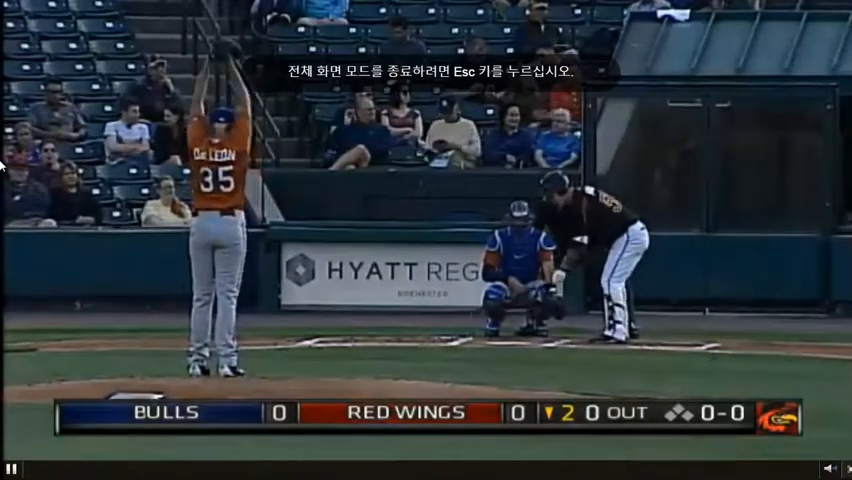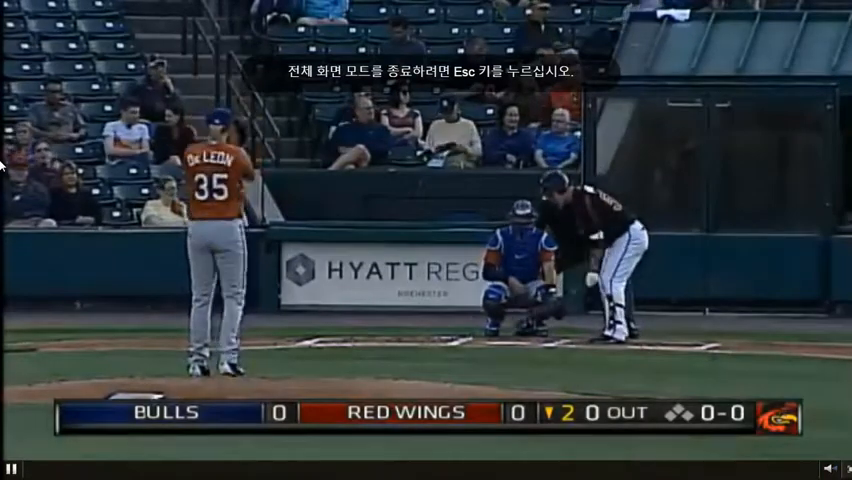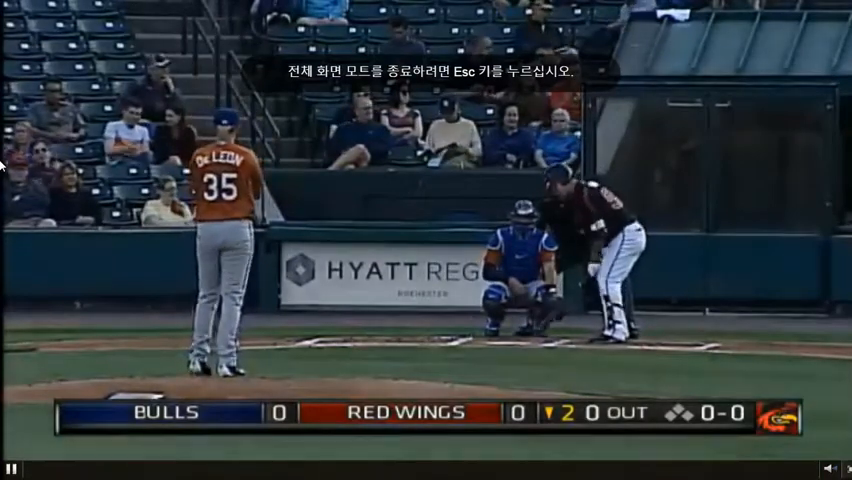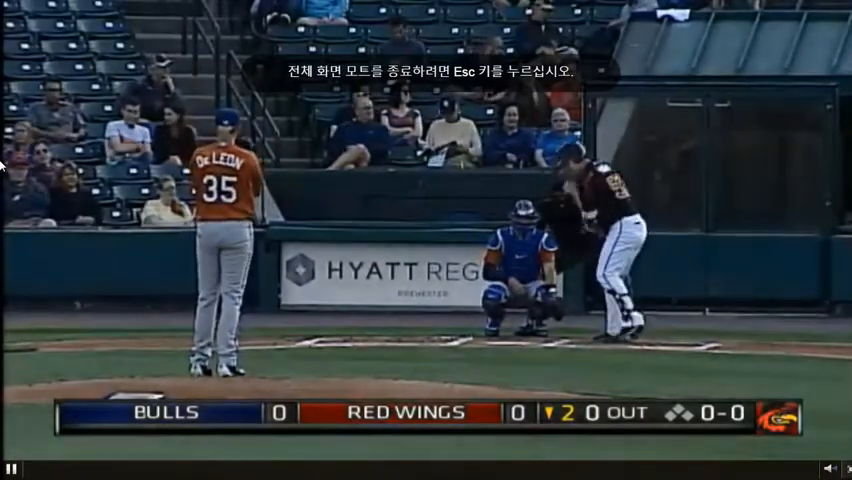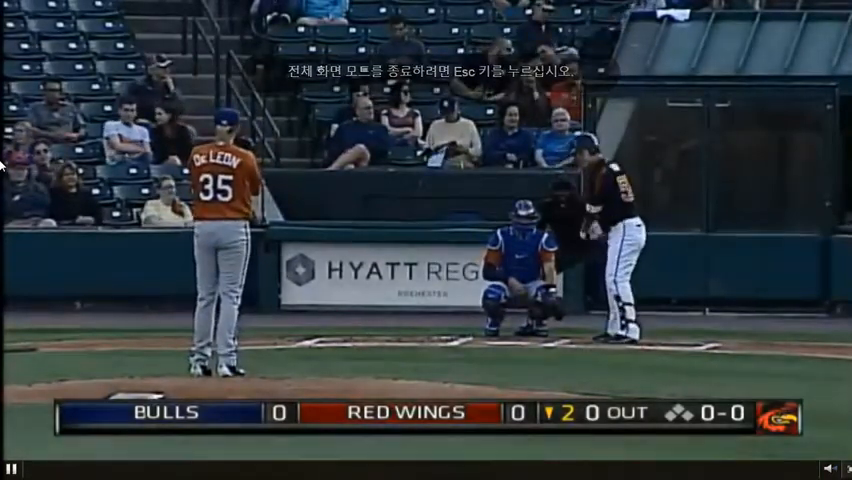
dt=0.4s
person 1, frame 1
left shoulder: (197, 146)
right shoulder: (239, 146)
left elbow: (196, 107)
right elbow: (244, 105)
left wrist: (206, 66)
right wrist: (230, 65)
left hip: (201, 225)
right hip: (230, 225)
left knee: (202, 296)
right knee: (227, 296)
left ankle: (198, 360)
right ankle: (226, 360)
person 1, frame 2
left shoulder: (191, 155)
right shoulder: (236, 155)
right elbow: (251, 176)
left hip: (198, 229)
right hip: (228, 229)
left knee: (201, 297)
right knee: (234, 296)
left ankle: (197, 359)
right ankle: (228, 358)
person 1, frame 3
left shoulder: (199, 156)
right shoulder: (246, 157)
left elbow: (196, 189)
right elbow: (257, 193)
left hip: (206, 229)
right hip: (237, 229)
left knee: (207, 295)
right knee: (232, 297)
left ankle: (198, 355)
right ankle: (226, 361)
person 1, frame 4
left shoulder: (199, 156)
right shoulder: (247, 159)
right elbow: (257, 191)
left hip: (206, 228)
right hip: (237, 229)
left knee: (206, 296)
right knee: (231, 296)
left ankle: (199, 359)
right ankle: (227, 361)
person 1, frame 5
left shoulder: (196, 155)
right shoulder: (245, 158)
right elbow: (255, 190)
left hip: (203, 228)
right hip: (233, 228)
left knee: (205, 295)
right knee: (230, 296)
left ankle: (199, 359)
right ankle: (226, 360)
person 2, frame 1
left shoulder: (582, 202)
right shoulder: (579, 196)
left elbow: (579, 242)
left wrist: (562, 268)
left hip: (631, 236)
right hip: (624, 236)
left knee: (610, 280)
right knee: (613, 281)
left ankle: (616, 331)
right ankle: (625, 327)
person 2, frame 2
left shoulder: (584, 201)
right shoulder: (579, 196)
left elbow: (596, 239)
left wrist: (593, 269)
left hip: (630, 236)
right hip: (621, 237)
left knee: (612, 281)
right knee: (606, 282)
left ankle: (616, 331)
right ankle: (625, 327)
person 2, frame 3
left shoulder: (583, 194)
right shoulder: (581, 191)
left elbow: (599, 230)
left wrist: (594, 259)
left hip: (627, 235)
right hip: (625, 235)
left knee: (608, 280)
right knee: (606, 280)
left ankle: (616, 331)
right ankle: (618, 328)
person 2, frame 4
left shoulder: (589, 178)
right shoulder: (601, 170)
left elbow: (591, 217)
left wrist: (590, 226)
left hip: (624, 227)
right hip: (634, 226)
left knee: (605, 273)
right knee: (613, 276)
left ankle: (630, 319)
right ankle: (615, 329)
person 2, frame 5
left shoulder: (599, 173)
right shoulder: (610, 168)
left elbow: (593, 211)
left wrist: (587, 229)
right wrist: (597, 225)
left hip: (625, 229)
right hip: (629, 228)
left knee: (616, 279)
right knee: (614, 279)
left ankle: (629, 330)
right ankle: (615, 329)
person 3, frame 1
left shoulder: (541, 238)
right shoulder: (499, 237)
left elbow: (548, 266)
right elbow: (487, 273)
left wrist: (551, 289)
right wrist: (508, 279)
left hip: (532, 286)
right hip: (507, 286)
left knee: (549, 299)
right knee: (492, 296)
left ankle: (535, 323)
right ankle: (494, 323)
person 3, frame 2
left shoulder: (542, 238)
right shoulder: (500, 236)
left elbow: (549, 267)
right elbow: (487, 271)
left wrist: (551, 290)
right wrist: (509, 280)
left hip: (532, 285)
right hip: (507, 285)
left knee: (551, 300)
right knee: (491, 298)
left ankle: (535, 323)
right ankle: (494, 323)
person 3, frame 3
left shoulder: (543, 239)
right shoulder: (500, 237)
left elbow: (549, 267)
right elbow: (487, 271)
left wrist: (551, 290)
right wrist: (509, 280)
left hip: (532, 286)
right hip: (507, 285)
left knee: (551, 300)
right knee: (491, 298)
left ankle: (535, 323)
right ankle: (494, 323)
person 3, frame 4
left shoulder: (543, 238)
right shoulder: (500, 236)
left elbow: (549, 267)
right elbow: (488, 271)
left wrist: (551, 290)
right wrist: (509, 280)
left hip: (532, 285)
right hip: (507, 285)
left knee: (550, 300)
right knee: (491, 298)
left ankle: (535, 324)
right ankle: (493, 323)
person 3, frame 5
left shoulder: (543, 238)
right shoulder: (500, 236)
left elbow: (549, 267)
right elbow: (488, 271)
left wrist: (552, 291)
right wrist: (509, 280)
left hip: (532, 285)
right hip: (508, 285)
left knee: (550, 299)
right knee: (491, 297)
left ankle: (535, 324)
right ankle: (493, 324)
